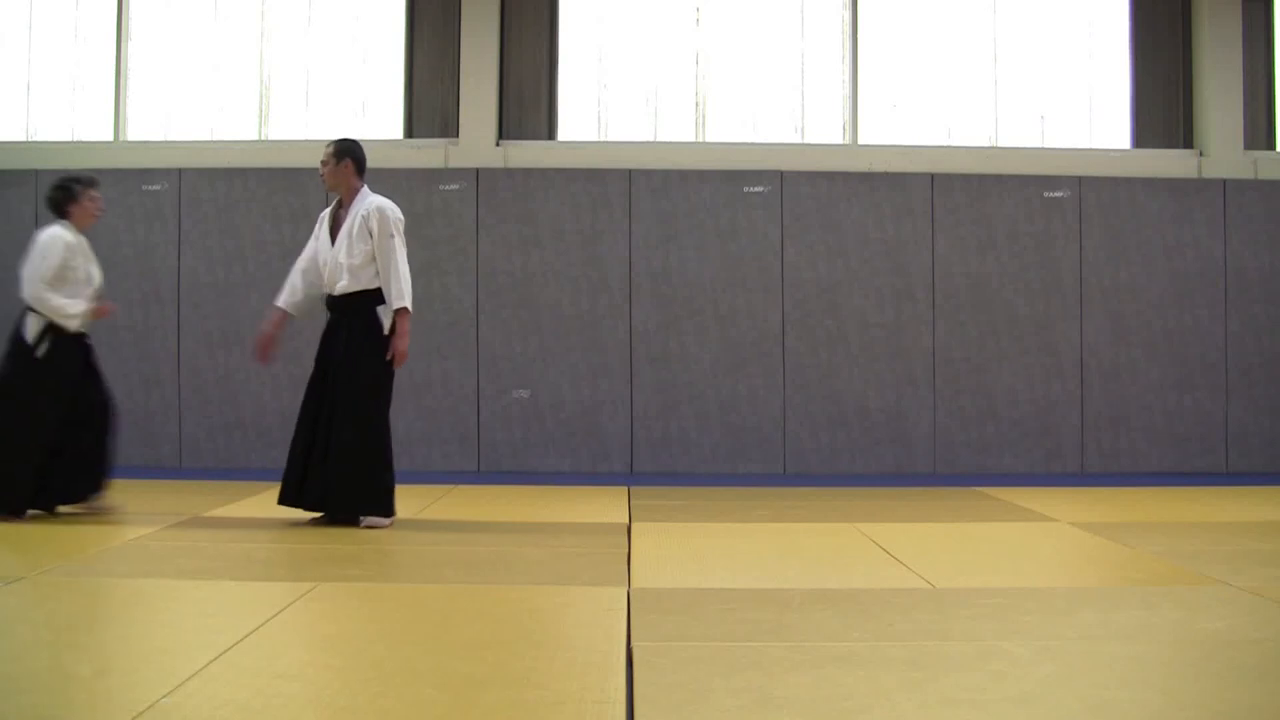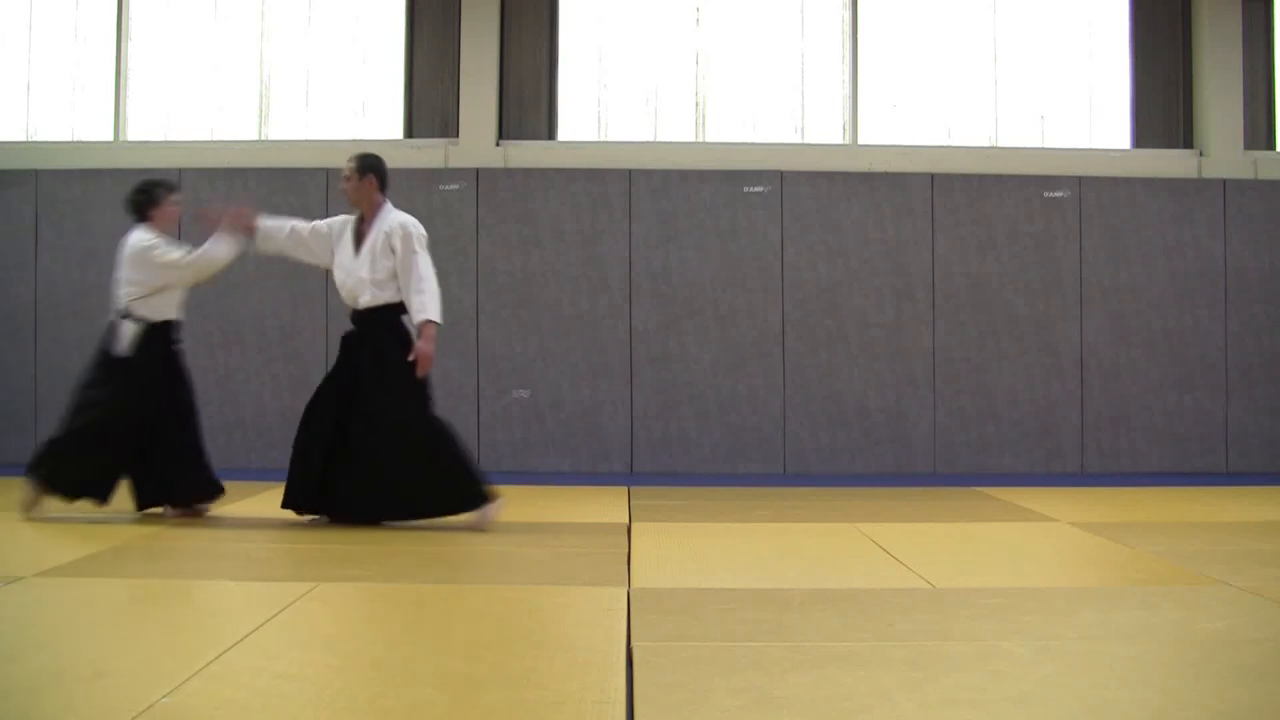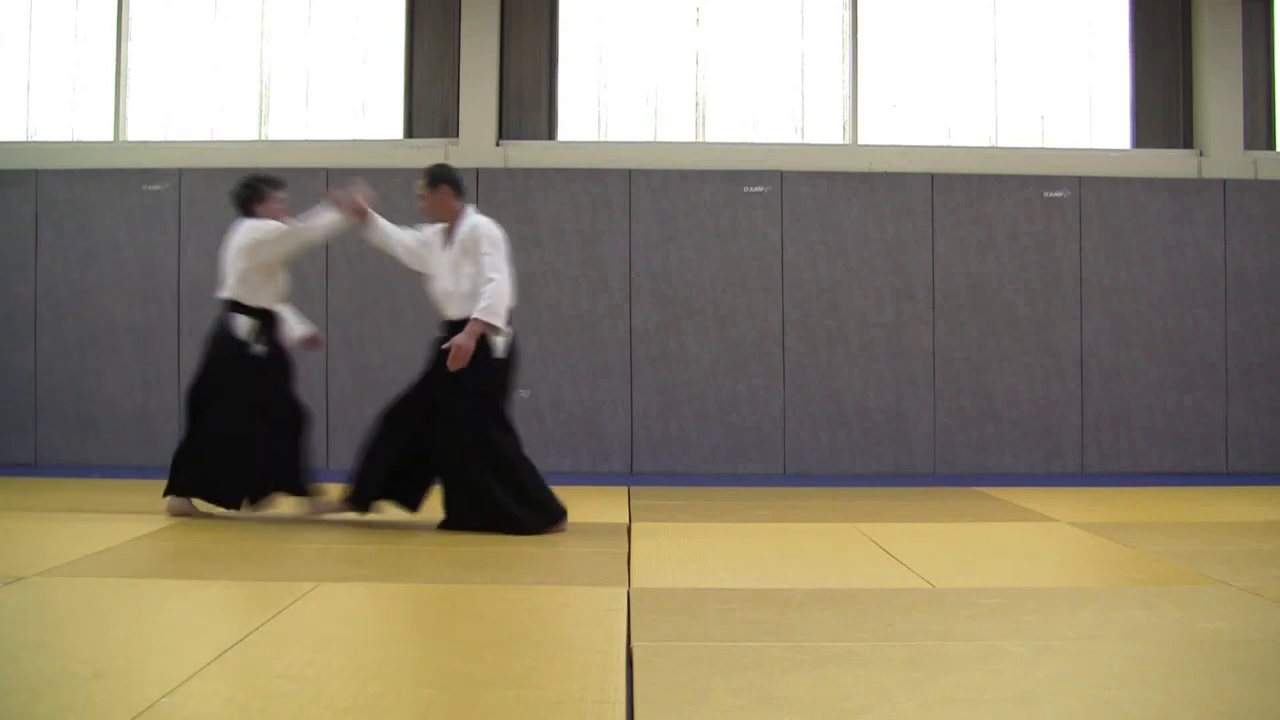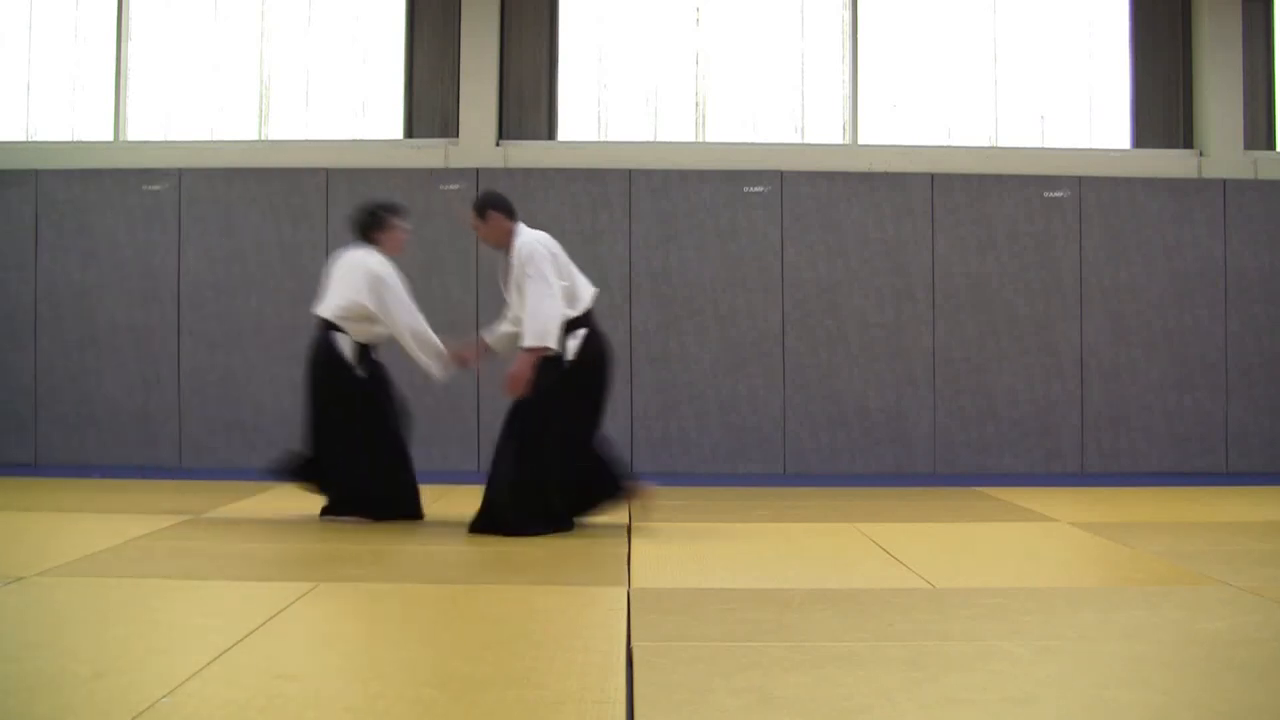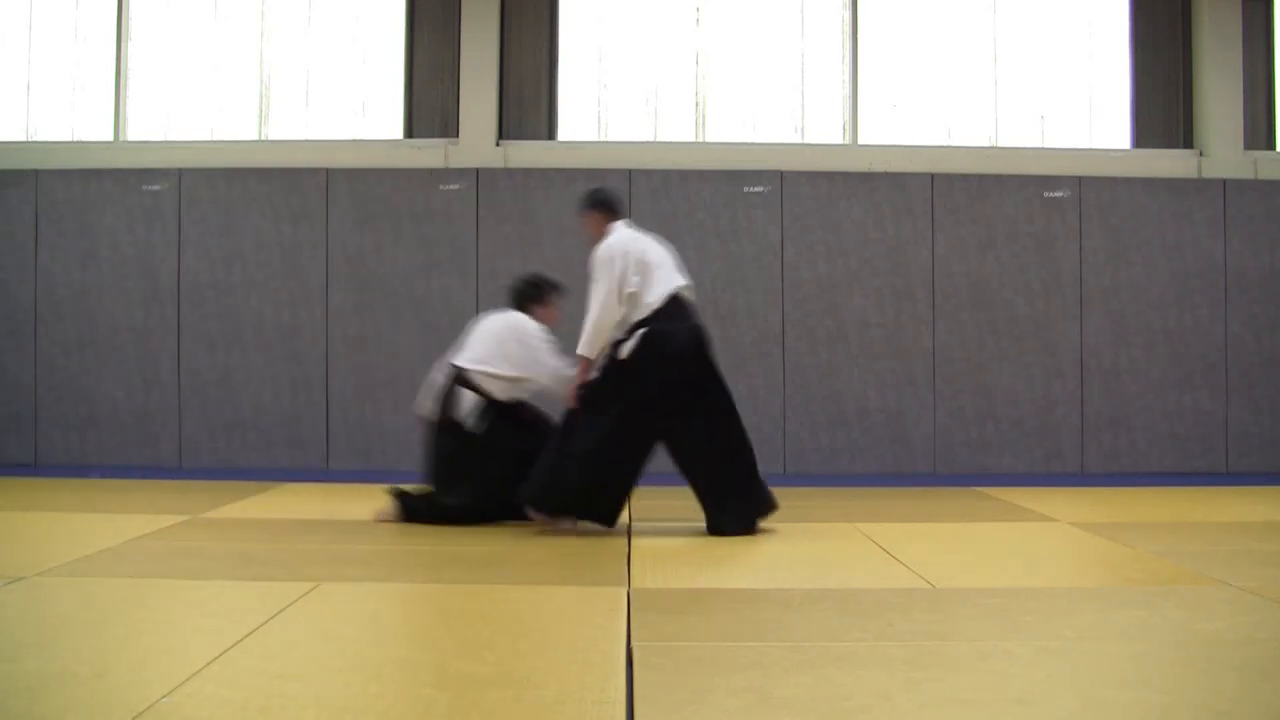
dt=0.3s
person 1, frame 1
left shoulder: (380, 210)
right shoulder: (329, 218)
left elbow: (396, 271)
right elbow: (305, 271)
left wrist: (402, 330)
right wrist: (274, 323)
left hip: (370, 318)
right hip: (341, 321)
left knee: (364, 413)
right knee: (327, 412)
left ankle: (375, 505)
right ankle: (340, 505)
person 1, frame 2
left shoulder: (402, 227)
right shoulder: (341, 229)
left elbow: (423, 283)
right elbow: (293, 234)
left wrist: (426, 335)
left hip: (393, 336)
right hip: (363, 337)
left knee: (410, 420)
right knee: (331, 417)
left ankle: (476, 497)
right ankle: (342, 506)
person 1, frame 3
left shoulder: (481, 231)
right shoulder: (439, 236)
left elbow: (497, 285)
right elbow: (404, 242)
left wrist: (472, 332)
right wrist: (367, 216)
left hip: (484, 345)
right hip: (457, 338)
left knee: (480, 431)
right knee: (413, 417)
left ankle: (541, 513)
right ankle: (366, 495)
person 1, frame 4
left shoulder: (531, 246)
right shoulder: (521, 251)
left elbow: (546, 303)
right elbow: (522, 315)
left wrist: (528, 359)
right wrist: (481, 346)
left hip: (577, 347)
right hip: (577, 347)
left knee: (536, 429)
right knee: (563, 430)
left ankle: (528, 516)
right ankle: (606, 487)
person 1, frame 5
left shoulder: (611, 248)
right shoulder: (648, 242)
left elbow: (604, 311)
left wrist: (584, 367)
left hip: (654, 341)
right hip: (686, 334)
left knee: (599, 418)
right knee: (707, 425)
left ankle: (562, 502)
right ankle: (741, 512)
person 2, frame 1
left shoulder: (79, 244)
right shoulder: (54, 240)
right elbow: (36, 292)
right wrist: (83, 312)
left hip: (68, 341)
right hip: (42, 341)
left knee: (93, 412)
left ankle: (80, 490)
person 2, frame 2
left shoulder: (149, 244)
right shoulder: (146, 246)
right elbow: (193, 267)
right wrist: (230, 234)
left hip: (155, 343)
right hip: (134, 344)
left knee: (175, 420)
right knee: (98, 421)
left ankle: (180, 498)
right ankle: (42, 480)
person 2, frame 3
left shoulder: (251, 238)
right shoulder: (258, 235)
left elbow: (268, 296)
right elbow: (304, 232)
left wrist: (297, 330)
right wrist: (343, 210)
left hip: (246, 334)
right hip: (246, 336)
left knee: (215, 418)
right knee: (281, 415)
left ankle: (181, 494)
right ankle: (290, 489)
person 2, frame 4
left shoulder: (348, 258)
right shoulder: (379, 270)
right elbow: (407, 324)
right wrist: (441, 359)
left hip: (339, 351)
right hip: (344, 356)
left knee: (376, 424)
right knee: (367, 434)
person 2, frame 5
left shoulder: (494, 321)
right shoulder: (529, 332)
left elbow: (447, 365)
right elbow: (558, 376)
left wrist: (431, 408)
left hip: (470, 402)
right hip: (468, 410)
left knee: (535, 437)
right knee: (472, 490)
right ankle: (406, 506)
